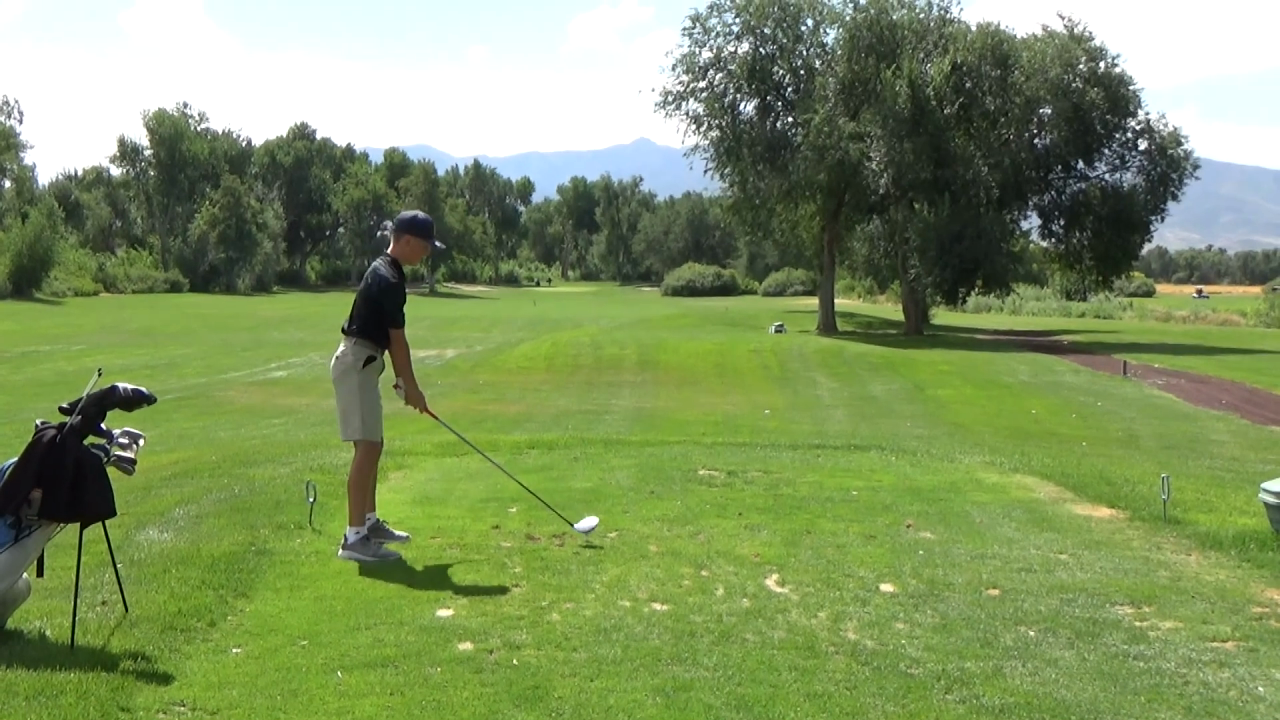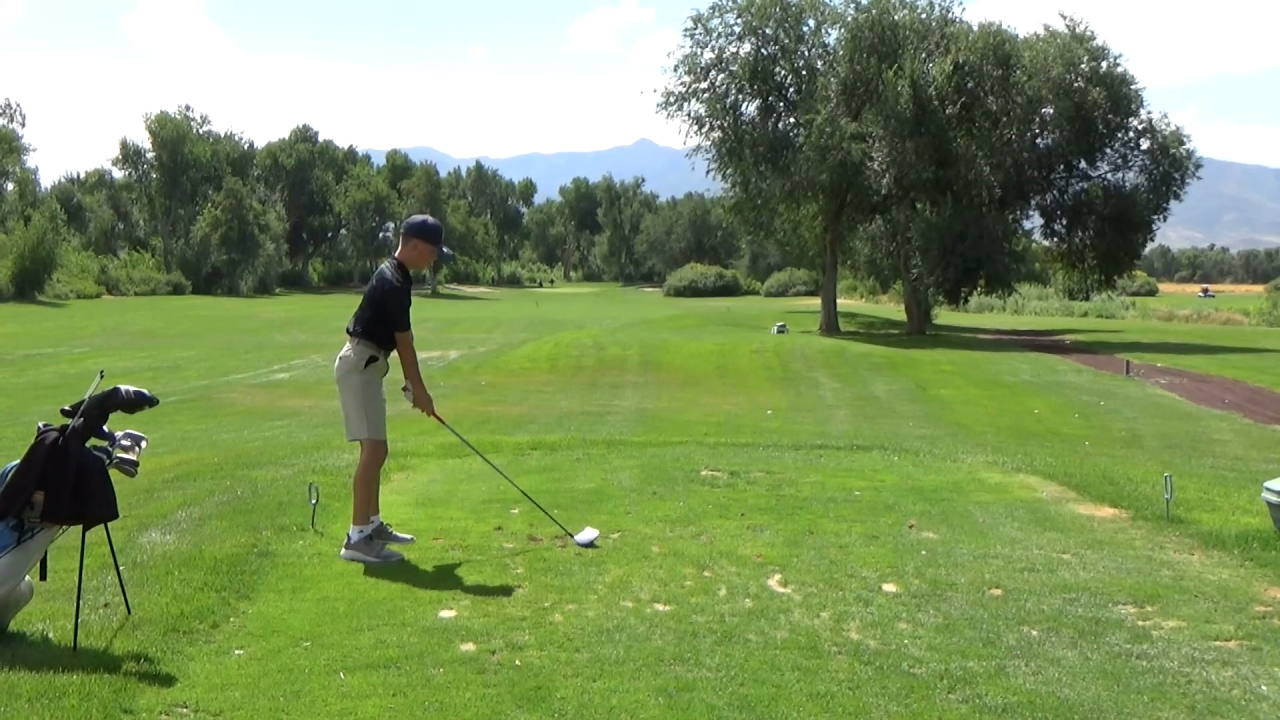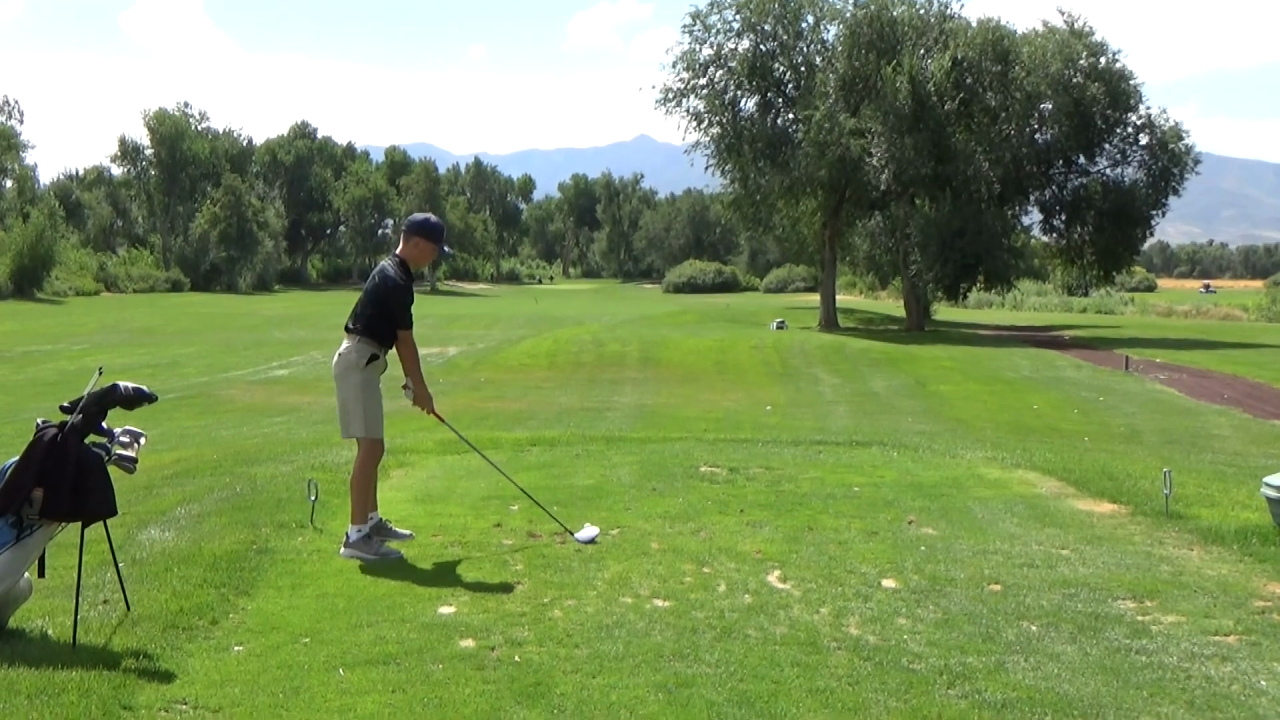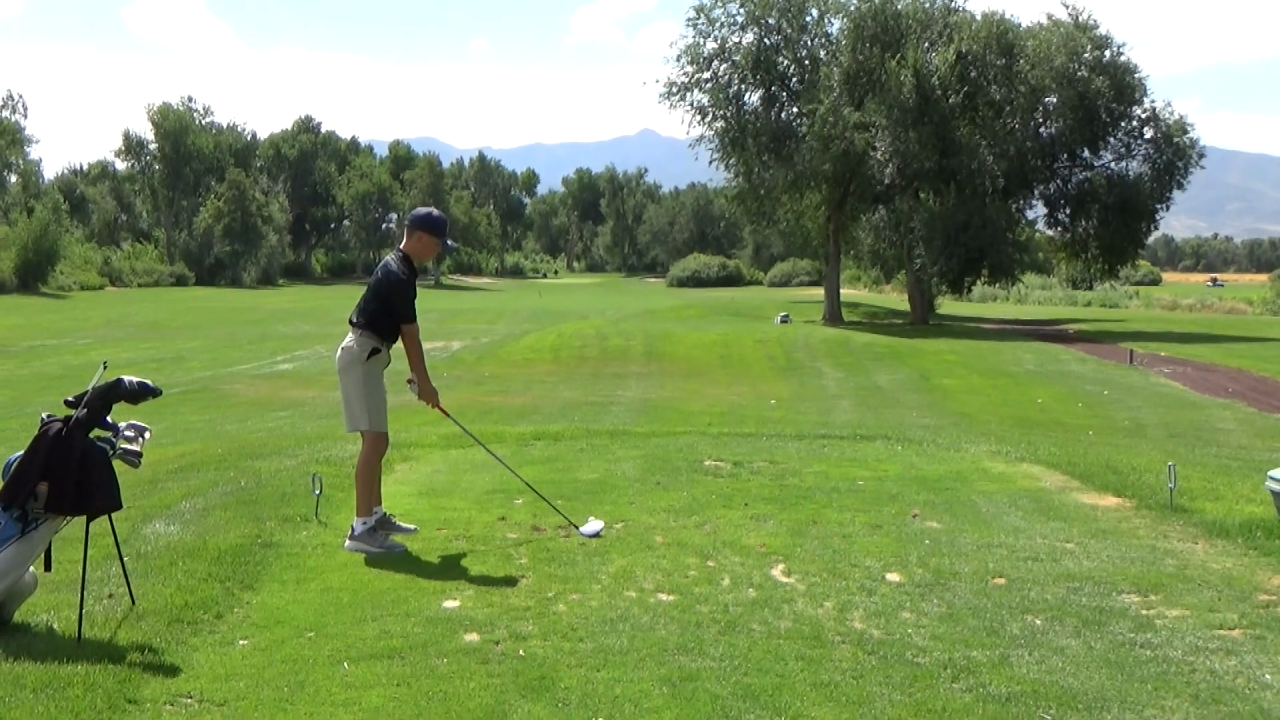
dt=0.3s
person 1, frame 1
left shoulder: (384, 271)
right shoulder: (389, 281)
left elbow: (389, 338)
right elbow: (398, 339)
left wrist: (401, 379)
right wrist: (412, 387)
left hip: (361, 363)
right hip: (357, 364)
left knee: (373, 445)
right knee: (366, 448)
left ankle: (369, 522)
right ankle: (354, 537)
person 1, frame 2
left shoulder: (393, 275)
right shoulder: (394, 284)
left elbow: (398, 339)
right elbow: (404, 342)
left wrist: (411, 382)
right wrist: (420, 390)
left hip: (367, 365)
right hip: (360, 365)
left knee: (375, 448)
right knee: (375, 449)
left ankle: (372, 524)
right ankle: (357, 537)
person 1, frame 3
left shoulder: (392, 271)
right shoulder: (397, 281)
left elbow: (398, 336)
right elbow: (406, 340)
left wrist: (411, 380)
right wrist: (420, 387)
left hip: (363, 361)
right hip: (359, 362)
left knee: (371, 446)
right knee: (371, 447)
left ankle: (371, 521)
right ankle: (356, 536)
person 1, frame 4
left shoulder: (398, 267)
right shoulder: (399, 276)
left elbow: (406, 331)
right elbow: (410, 335)
left wrist: (416, 375)
right wrist: (425, 382)
left hip: (368, 356)
right hip: (361, 356)
left knee: (376, 439)
right knee: (375, 440)
left ankle: (375, 515)
right ankle: (361, 529)
